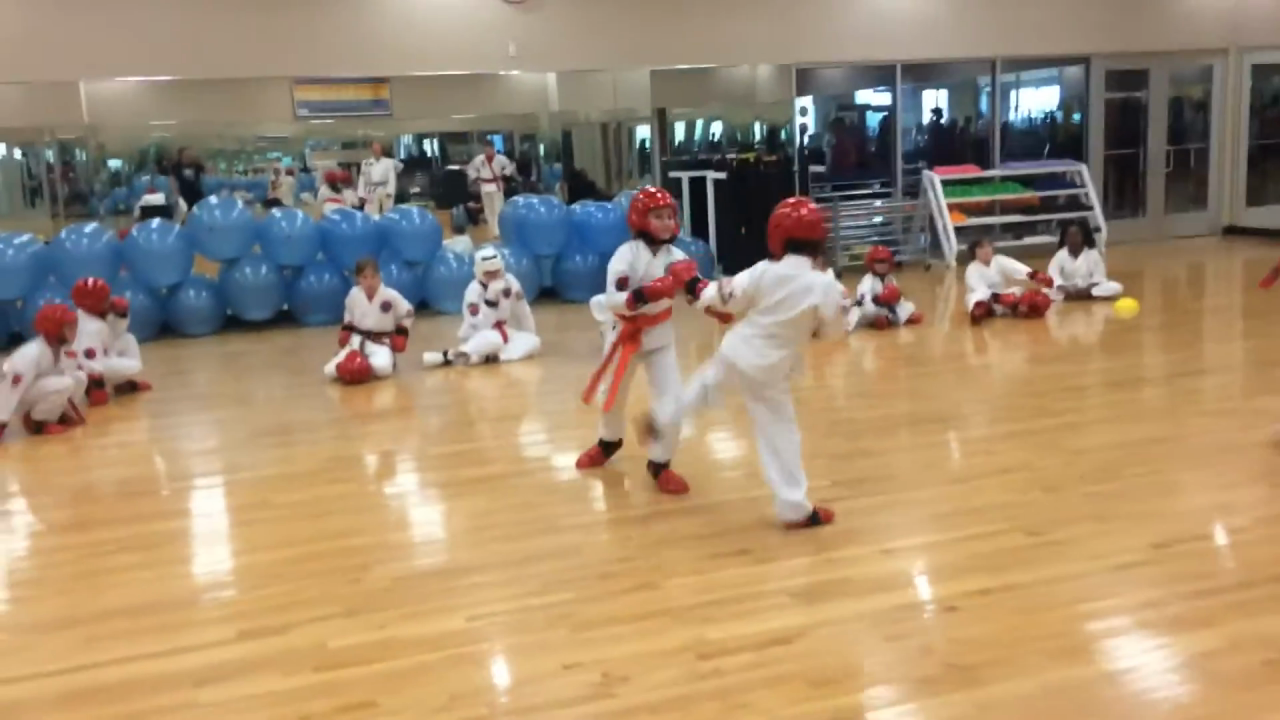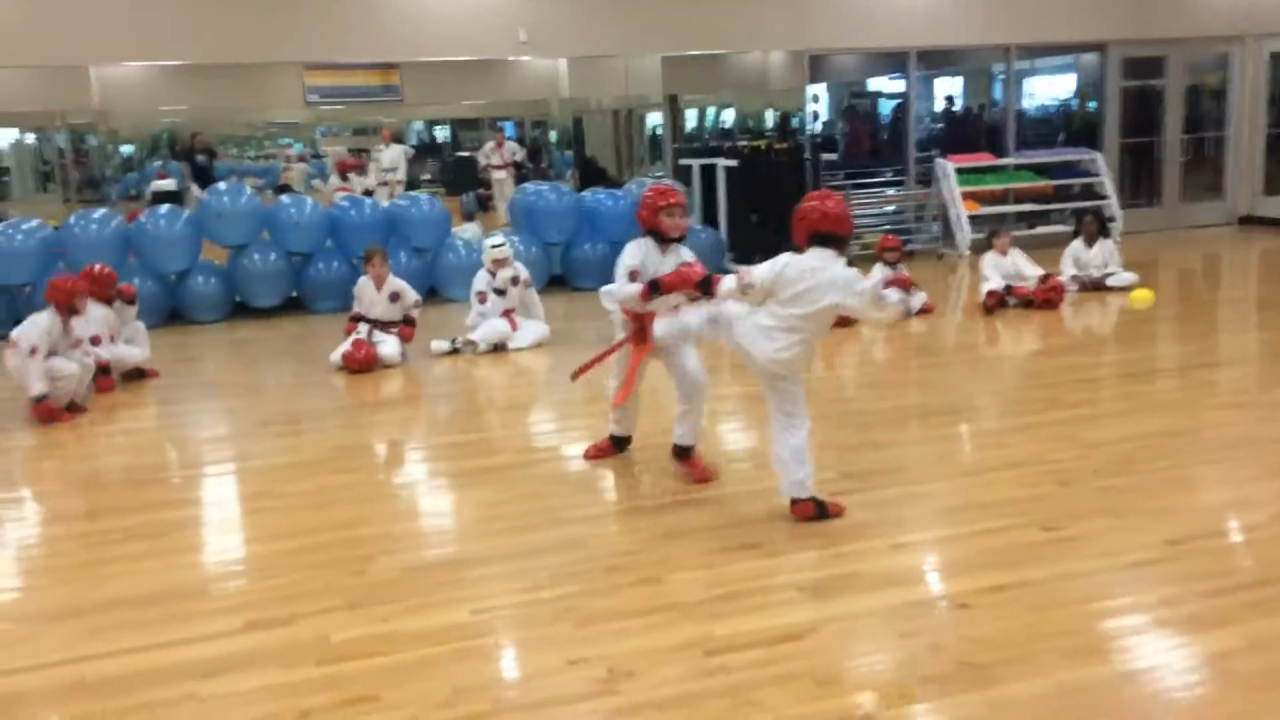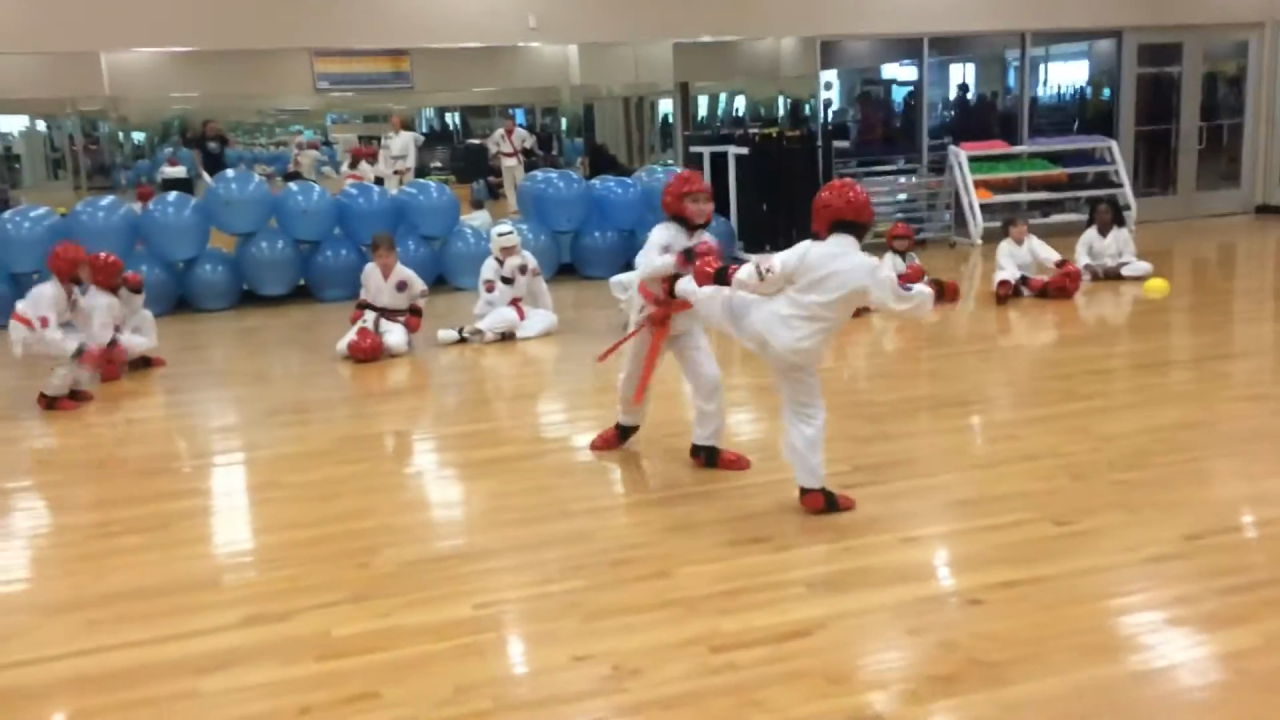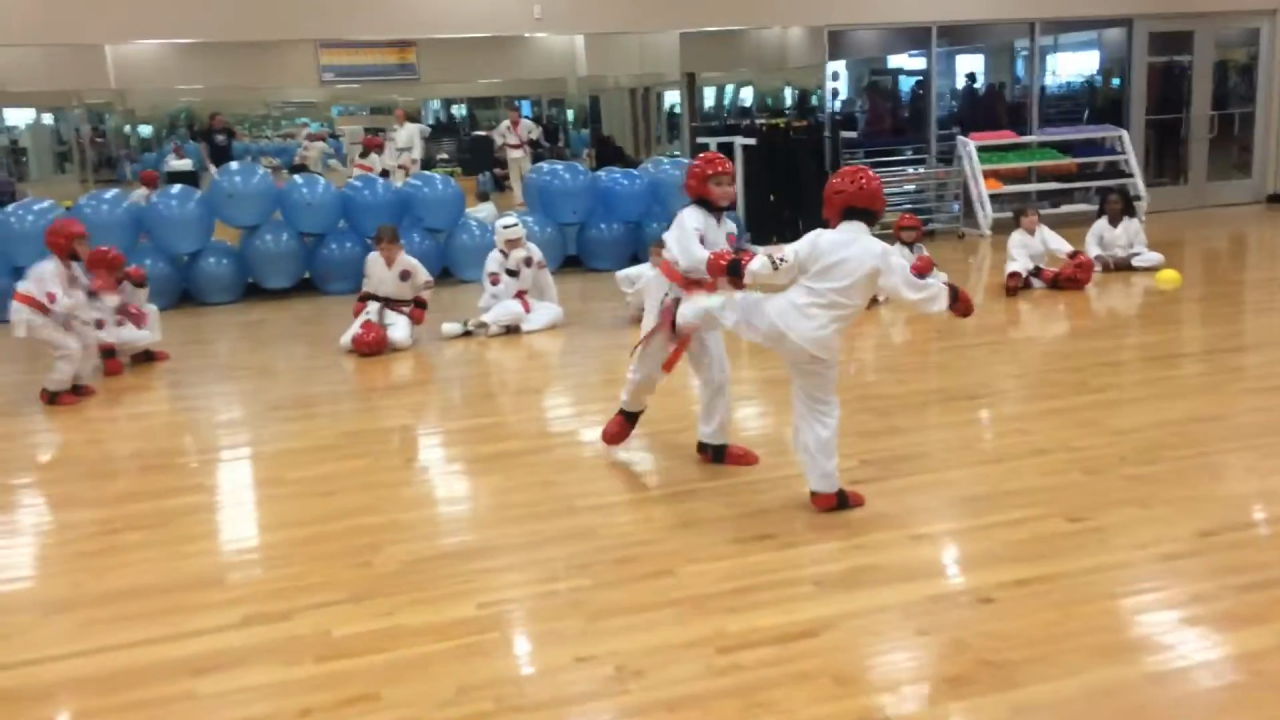
dt=0.1s
person 1, frame 1
left shoulder: (764, 272)
right shoulder: (825, 287)
left elbow: (725, 296)
right elbow: (832, 330)
left wrist: (698, 287)
right wrist: (824, 314)
left hip: (736, 353)
right hip: (769, 370)
left knee: (708, 381)
right knee: (780, 433)
left ankle: (660, 421)
right ankle: (796, 509)
person 1, frame 2
left shoulder: (787, 263)
right shoulder: (848, 281)
left elbow: (743, 288)
right elbow: (879, 310)
left wrist: (704, 282)
right wrist: (899, 304)
left hip: (748, 334)
right hip: (784, 359)
left knee: (717, 315)
right knee: (790, 423)
left ankle: (659, 331)
right ankle: (803, 498)
person 1, frame 3
left shoulder: (806, 252)
right shoulder: (869, 269)
left elbow: (762, 278)
right elbow: (903, 299)
left wrist: (721, 273)
right wrist: (934, 292)
left hip: (762, 324)
right hip: (797, 349)
left knee: (722, 298)
right knee: (805, 413)
right ankle: (812, 491)
person 1, frame 4
left shoulder: (819, 239)
right shoulder: (881, 254)
left elbow: (776, 268)
right elbow: (918, 291)
left wrist: (736, 266)
right wrist: (953, 297)
left hip: (778, 317)
right hip: (817, 341)
left knee: (736, 307)
right knee: (819, 411)
left ankle: (684, 317)
right ankle: (825, 491)
person 2, frame 1
left shoulder: (676, 256)
right shoulder: (626, 254)
right elbow: (611, 300)
left wrist: (690, 282)
right wrist: (639, 295)
left hip: (658, 333)
right hip: (623, 331)
left knee: (670, 398)
right knee: (610, 393)
left ankle: (660, 465)
right ankle: (609, 441)
person 2, frame 2
left shoulder: (684, 255)
right shoulder: (636, 250)
right elbow: (618, 294)
right hip: (635, 328)
left knee: (694, 379)
right knee: (623, 389)
left ankle: (684, 449)
right ankle: (619, 436)
person 2, frame 3
left shoulder: (707, 241)
right shoulder: (663, 233)
right elbow: (645, 269)
right wrist: (683, 255)
left hip: (685, 317)
right hip: (651, 314)
left knee: (709, 379)
right knee: (633, 379)
left ankle: (706, 447)
right ankle: (626, 426)
person 2, frame 4
left shoulder: (727, 226)
right shoulder: (690, 218)
right elbow: (690, 259)
right hip: (669, 301)
left knee: (717, 376)
right knee: (646, 370)
left ankle: (713, 444)
right ankle: (630, 410)
